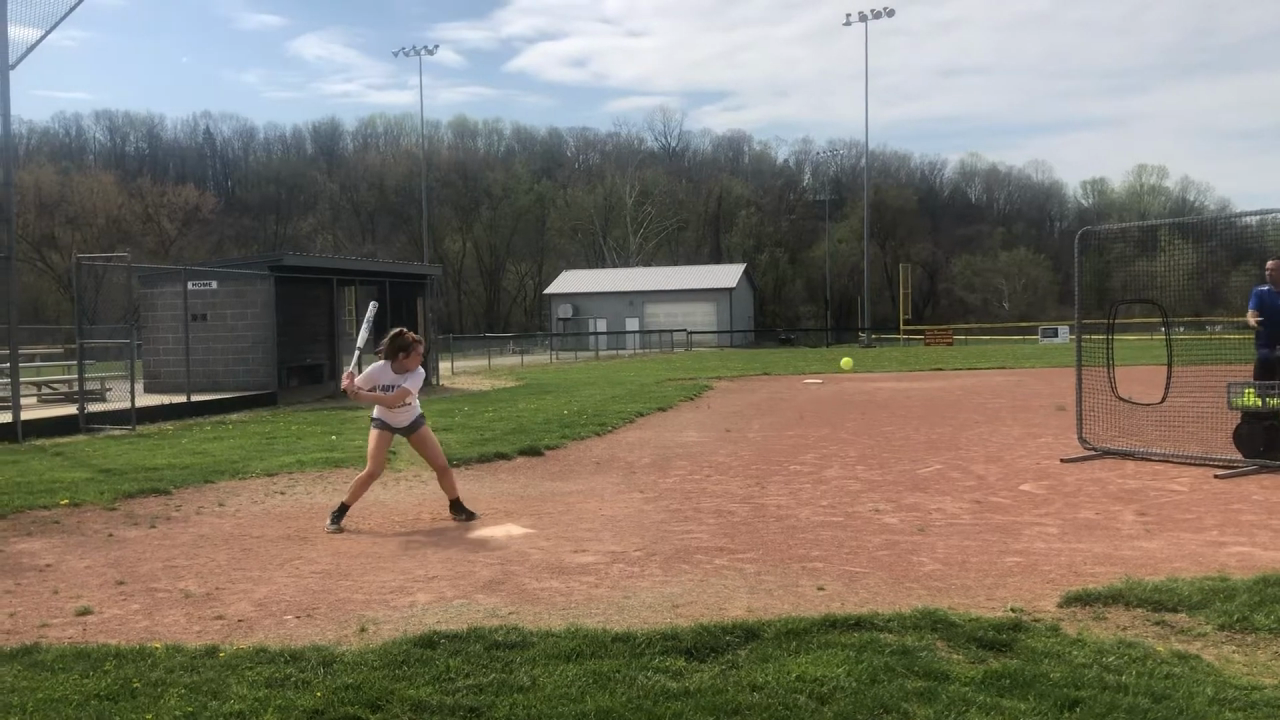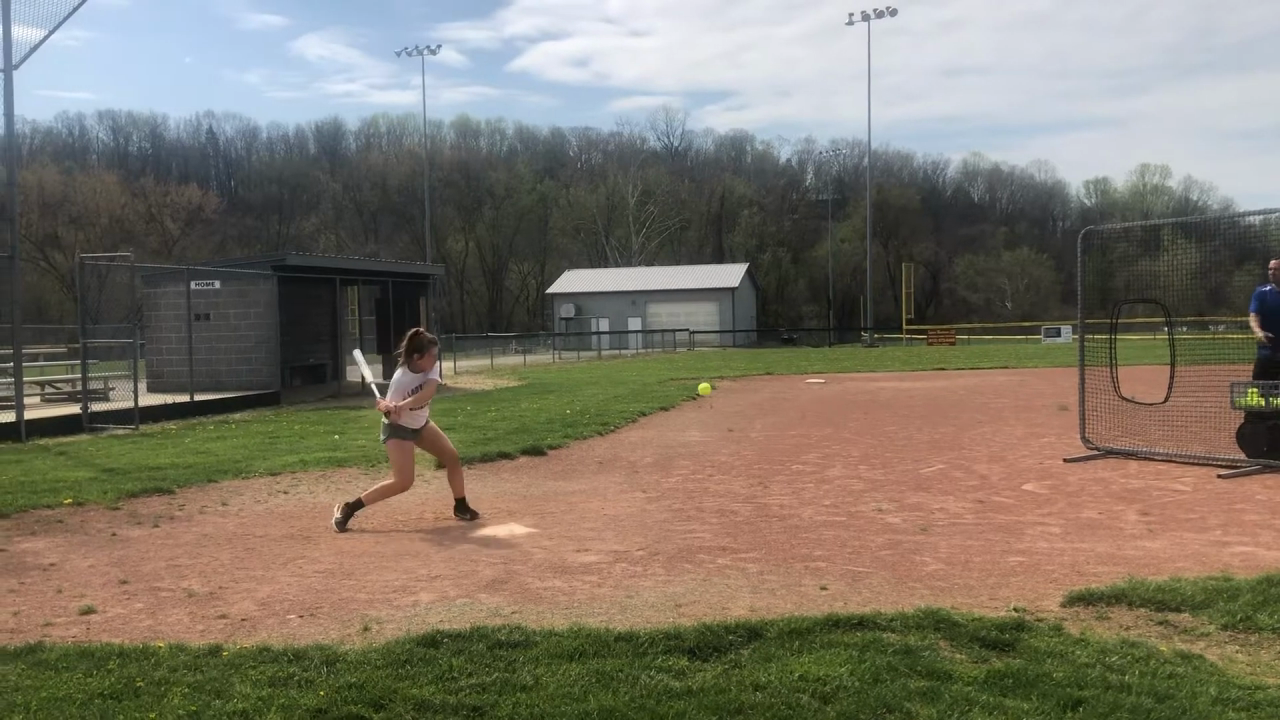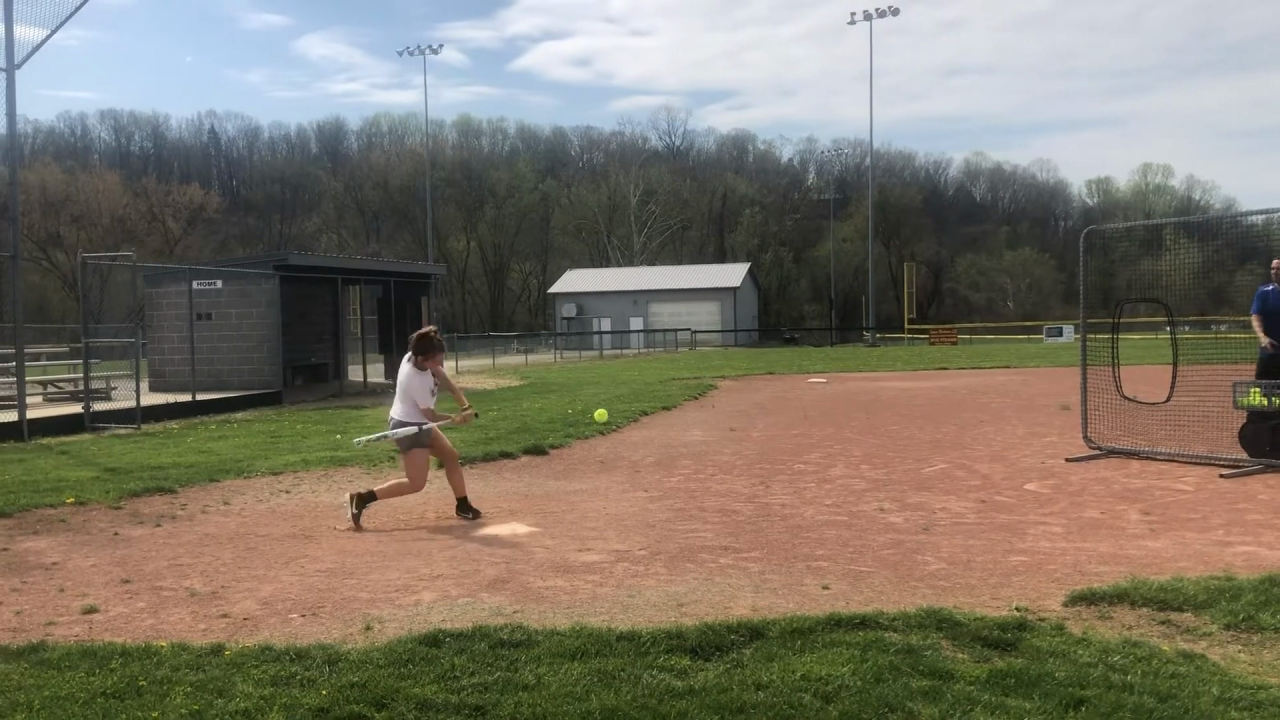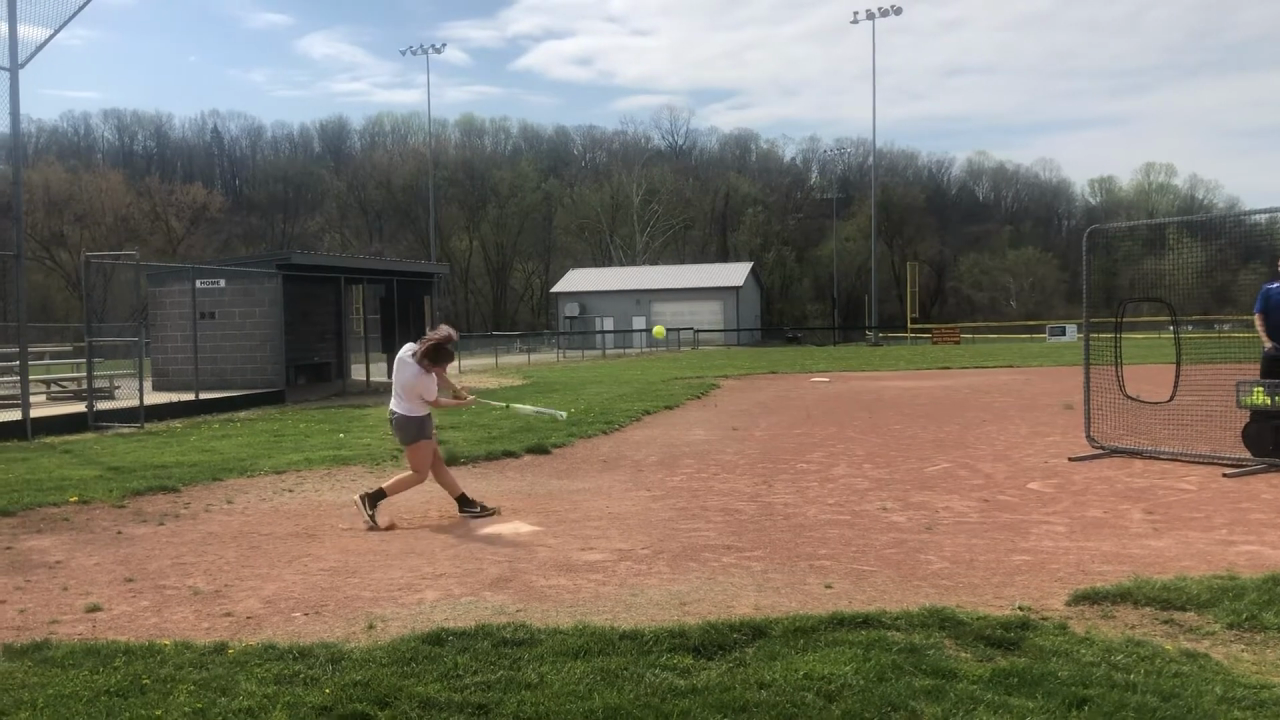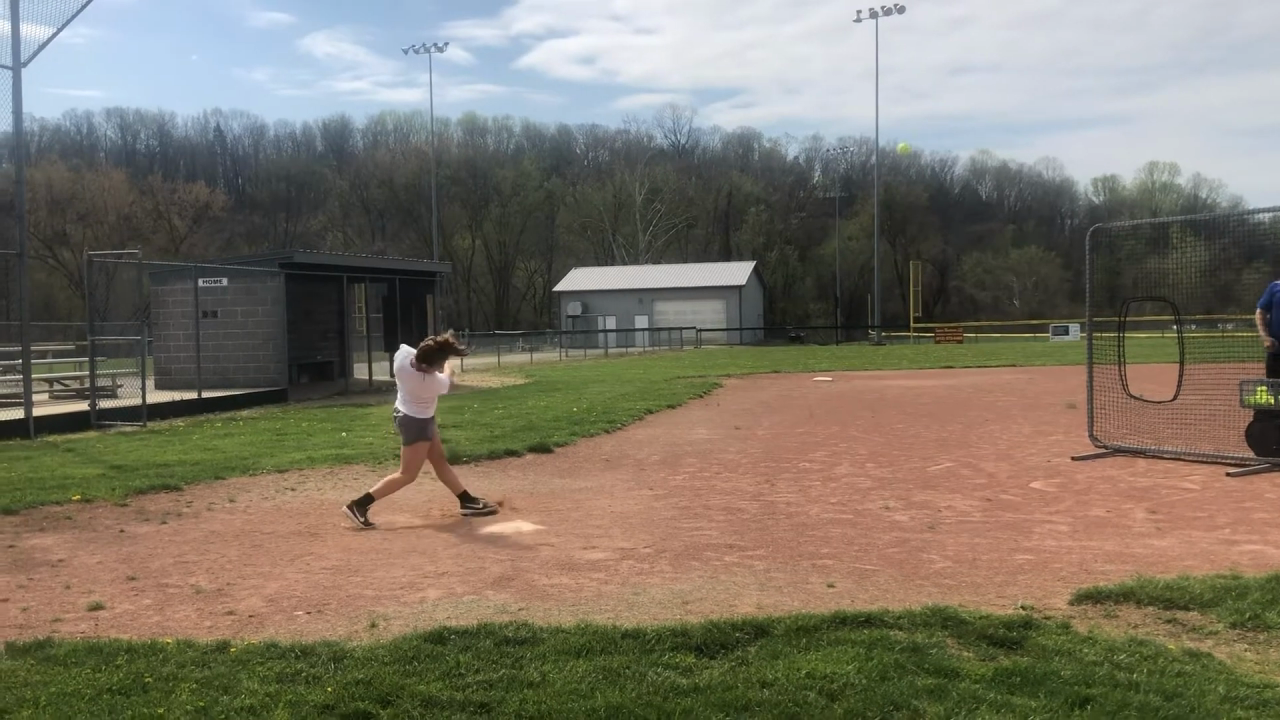
dt=0.1s
person 1, frame 1
left shoulder: (417, 372)
right shoulder: (378, 369)
left elbow: (393, 399)
right elbow: (353, 389)
left wrist: (358, 394)
right wrist: (348, 386)
left hip: (413, 420)
right hip: (384, 421)
left knee: (442, 465)
right knee: (373, 471)
left ankle: (457, 507)
right ankle: (339, 513)
person 1, frame 2
left shoulder: (432, 367)
right shoulder: (401, 378)
left elbow: (428, 393)
right elbow: (386, 408)
left wrist: (400, 406)
right wrist: (389, 409)
left hip: (419, 424)
right hip: (398, 427)
left knee: (453, 459)
right knee: (403, 482)
left ankle: (461, 507)
right ankle: (348, 510)
person 1, frame 3
left shoulder: (412, 357)
right shoulder: (416, 381)
left elbow: (444, 379)
right elbow: (430, 414)
left wrist: (465, 403)
right wrist: (456, 418)
left hip: (419, 424)
right hip: (408, 427)
left knee: (452, 458)
right knee: (416, 483)
left ankle: (464, 507)
right ankle: (360, 500)
person 1, frame 4
left shoulder: (408, 350)
right shoulder: (424, 380)
left elbow: (439, 374)
right elbow: (436, 403)
left wrist: (457, 390)
right wrist: (463, 402)
left hip: (405, 417)
right hip: (410, 421)
left knee: (437, 462)
right knee: (419, 474)
left ankle: (466, 504)
right ankle: (370, 499)
person 1, frame 5
left shoulder: (403, 353)
right shoulder: (436, 381)
right elbow: (447, 383)
right wrist: (448, 365)
left hip: (404, 415)
right hip: (418, 423)
left knee: (440, 460)
right knee: (408, 474)
left ankle: (468, 501)
right ankle: (358, 505)
